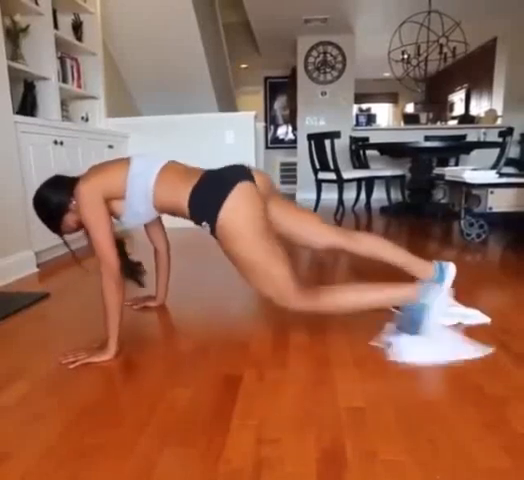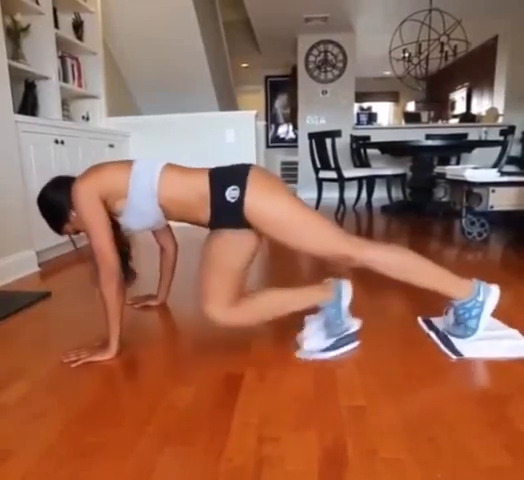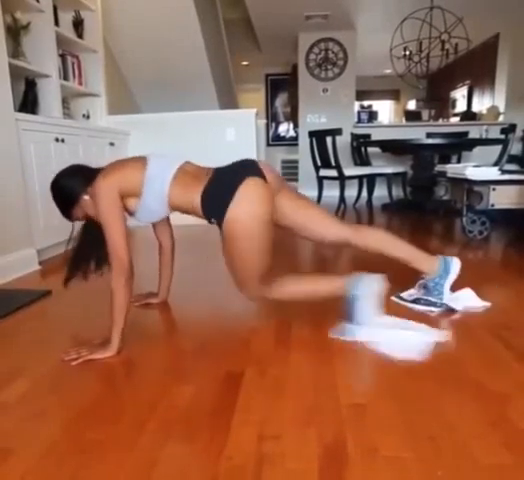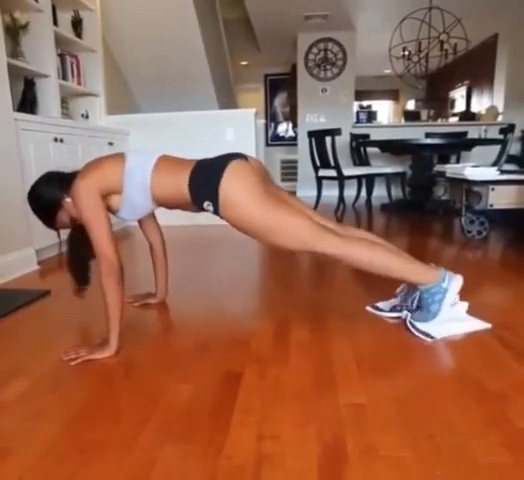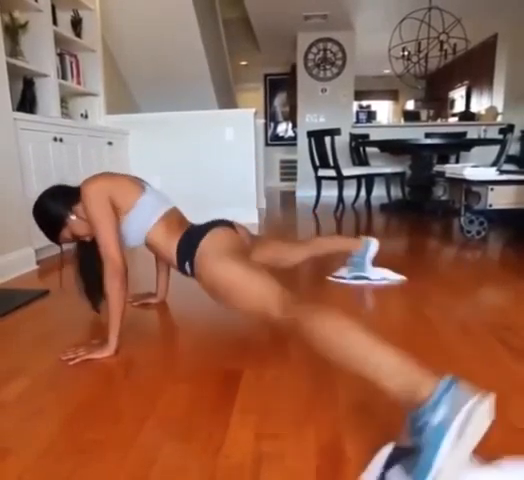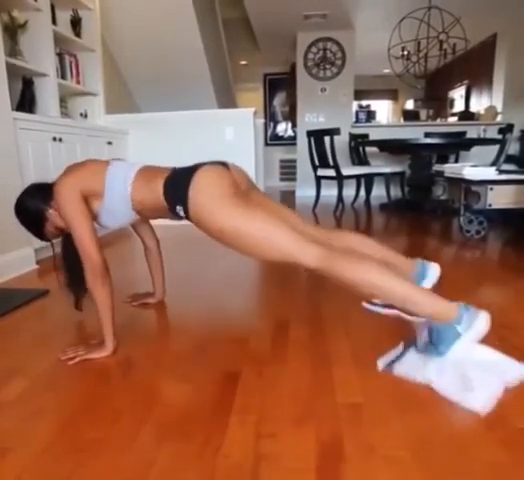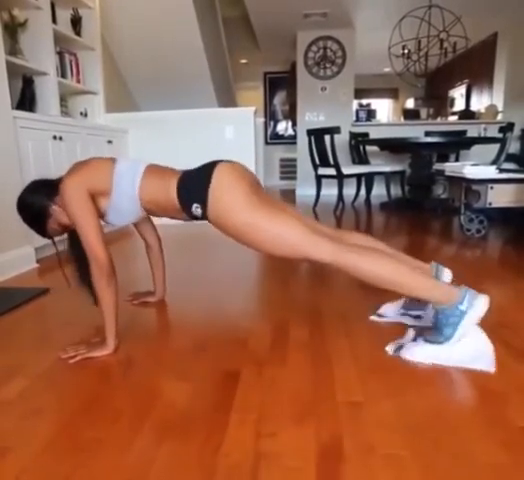
dt=0.7s
person 1, frame 1
left shoulder: (88, 193)
right shoulder: (114, 184)
left elbow: (112, 269)
right elbow: (161, 238)
left wrist: (110, 346)
right wrist: (160, 297)
left hip: (229, 204)
right hip: (240, 179)
left knee: (300, 300)
right knee: (335, 236)
left ankle: (422, 294)
right ankle: (431, 271)
person 1, frame 2
left shoulder: (86, 189)
right shoulder: (121, 200)
left elbow: (109, 268)
right elbow: (168, 242)
left wrist: (111, 345)
right wrist: (160, 297)
left hip: (240, 191)
right hip: (228, 213)
left knee: (351, 250)
right knee: (220, 312)
left ankle: (470, 293)
right ankle: (327, 297)
person 1, frame 3
left shoulder: (105, 187)
right shoulder: (130, 178)
left elbow: (121, 265)
right elbow: (165, 236)
left wrist: (112, 343)
right wrist: (161, 294)
left hip: (236, 198)
right hip: (250, 175)
left knee: (256, 289)
right knee: (342, 231)
left ankle: (347, 286)
right ankle: (438, 267)
person 1, frame 4
left shoulder: (85, 188)
right shoulder: (112, 183)
left elbow: (108, 263)
right elbow: (153, 233)
left wrist: (111, 342)
right wrist: (160, 294)
left hip: (223, 184)
right hip: (231, 171)
left knee: (326, 243)
right knee: (330, 229)
left ankle: (436, 280)
right ankle: (418, 272)
person 1, frame 5
left shoulder: (94, 189)
right shoulder: (118, 190)
left elbow: (115, 264)
left wrist: (111, 343)
right wrist: (159, 292)
left hip: (209, 249)
right hip: (221, 233)
left knee: (289, 311)
right knee: (297, 250)
right ankle: (358, 245)
person 1, frame 6
left shoulder: (67, 188)
right shoulder: (94, 185)
left elbow: (95, 265)
right elbow: (148, 232)
left wrist: (108, 341)
right wrist: (158, 292)
left hip: (199, 189)
right hip: (217, 176)
left knee: (311, 255)
right knee: (316, 234)
left ankle: (451, 316)
right ankle: (413, 268)
person 1, frame 7
left shoulder: (73, 187)
right shoulder: (96, 181)
left elbow: (101, 262)
right elbow: (150, 228)
left wrist: (110, 339)
right wrist: (158, 291)
left hip: (215, 187)
right hip: (221, 182)
left knee: (323, 250)
right knee: (315, 231)
left ankle: (455, 301)
right ankle: (426, 270)
